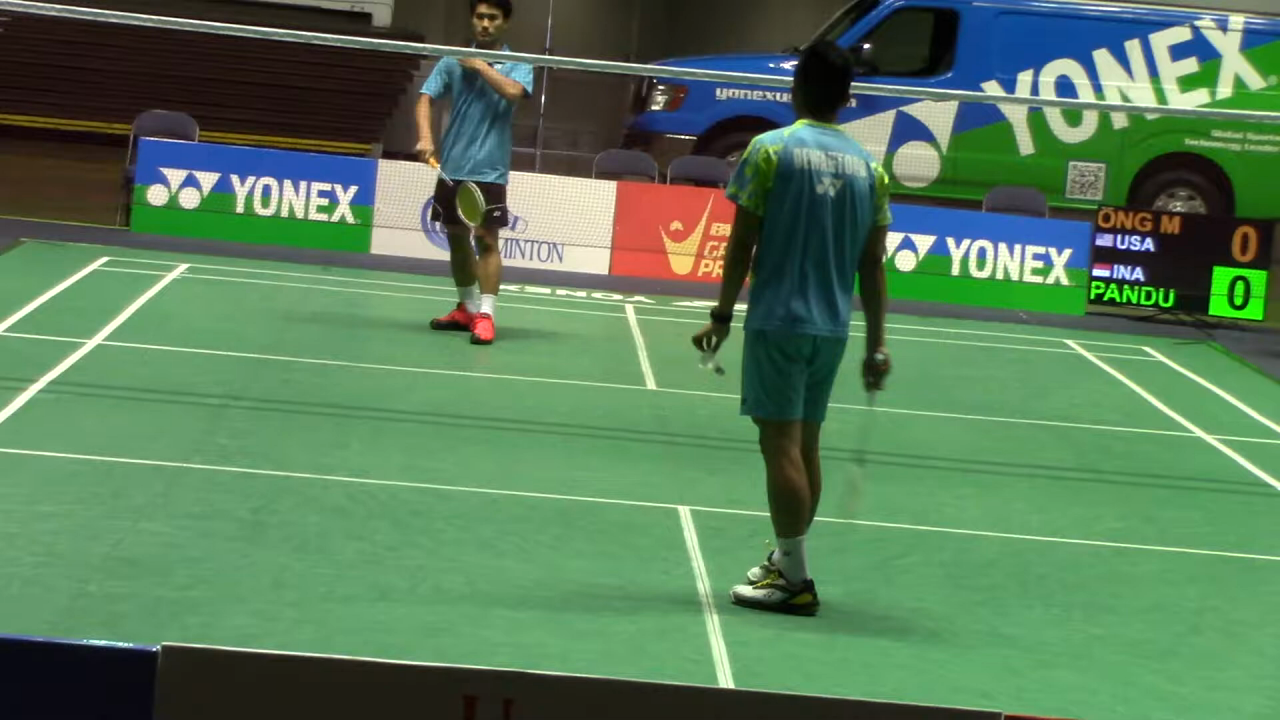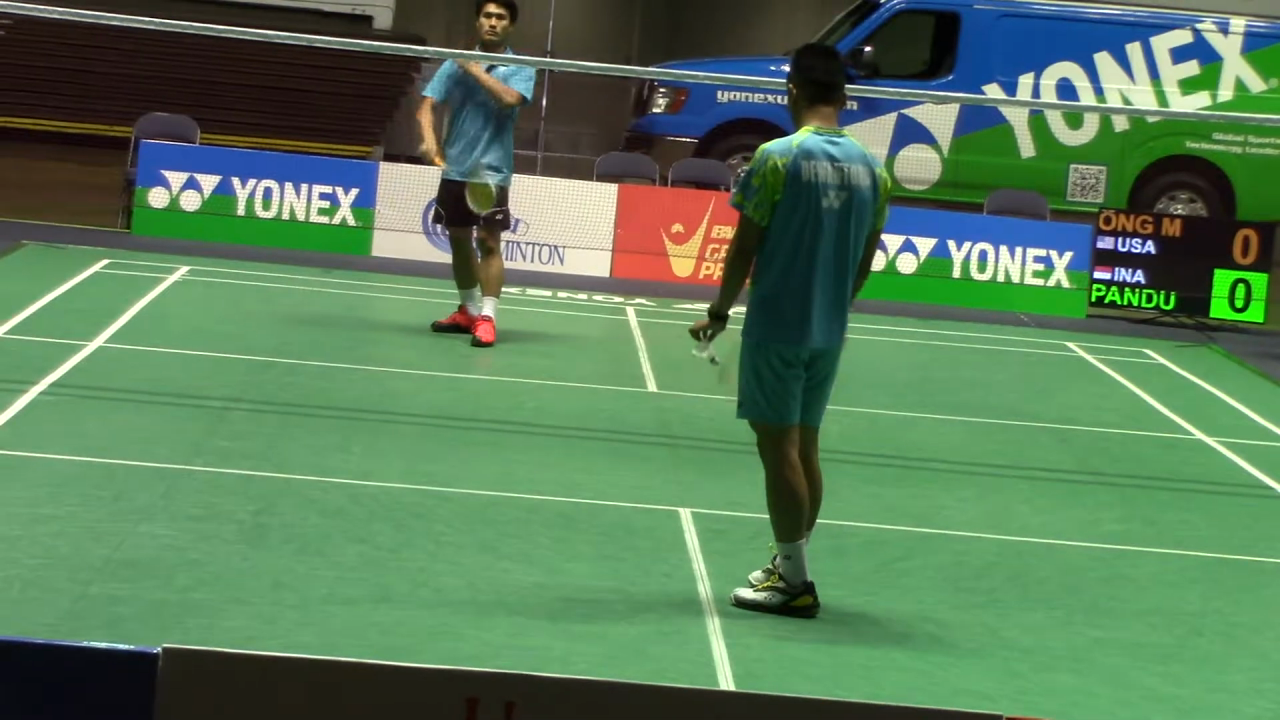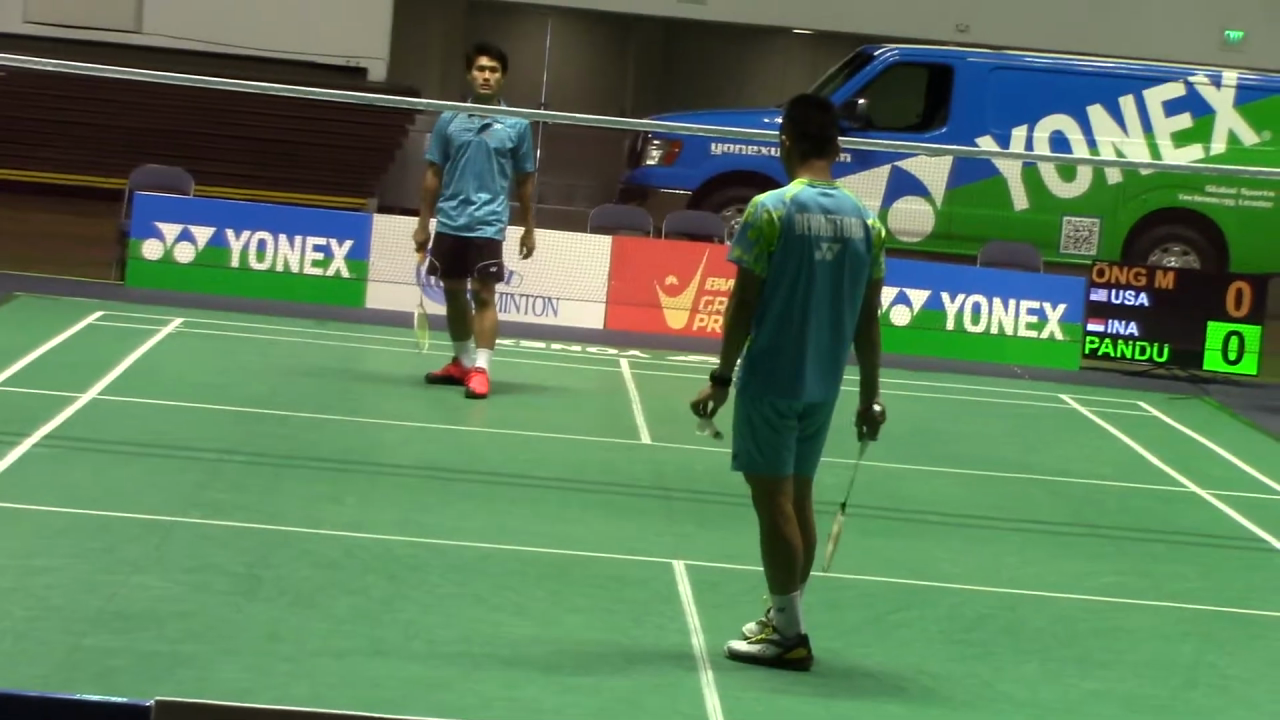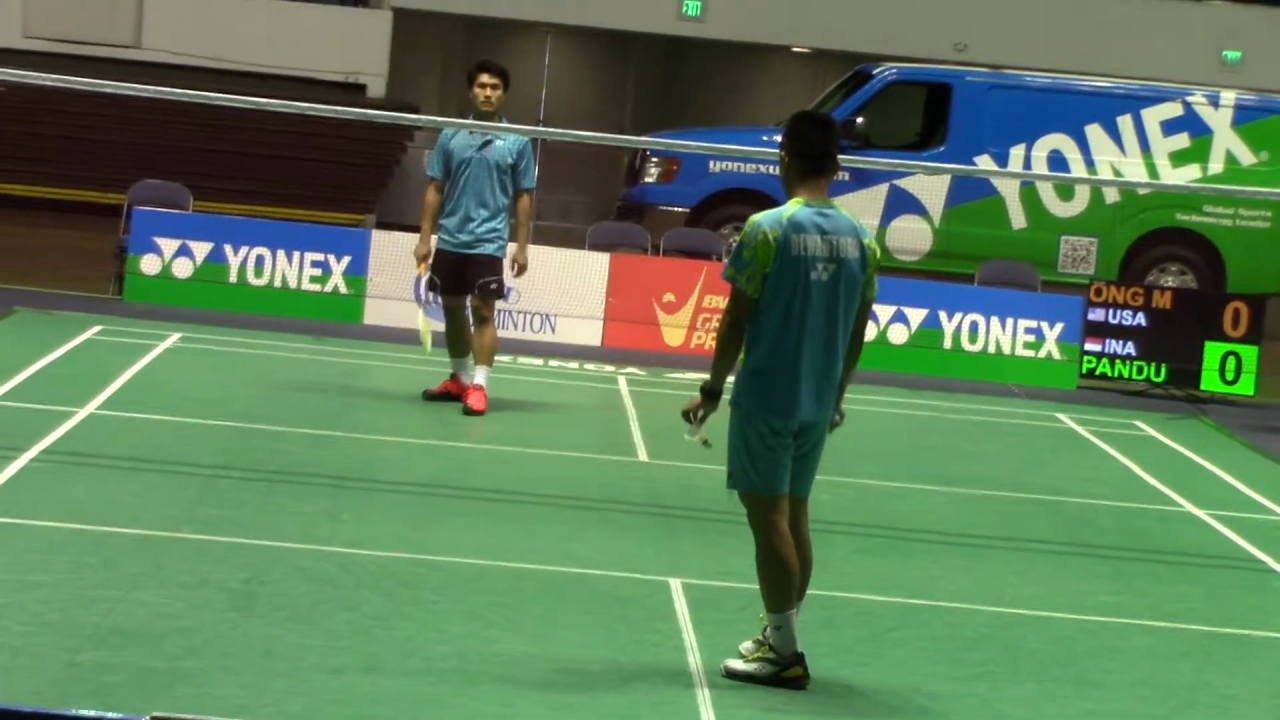
dt=0.7s
person 1, frame 1
left shoulder: (769, 148)
right shoulder: (868, 165)
left elbow: (743, 243)
right elbow: (872, 262)
left wrist: (720, 314)
right wrist: (877, 342)
left hip: (778, 320)
right hip: (832, 327)
left knee: (780, 444)
right knee: (804, 443)
left ankle: (793, 580)
right ankle: (786, 561)
person 1, frame 2
left shoulder: (777, 156)
right shoulder: (872, 169)
left elbow: (745, 248)
right elbow: (863, 262)
left wrist: (718, 312)
left hip: (776, 328)
right hip: (828, 333)
left knee: (779, 447)
right knee: (804, 448)
left ankle: (795, 582)
right ankle: (788, 565)
person 1, frame 3
left shoulder: (770, 208)
right shoulder: (864, 220)
left elbow: (744, 303)
right elbow: (867, 317)
left wrist: (721, 377)
right wrist: (870, 394)
left hip: (770, 380)
right hip: (822, 385)
left knee: (772, 500)
right knee: (798, 498)
left ankle: (788, 635)
right ankle: (782, 619)
person 1, frame 4
left shoulder: (768, 227)
right shoulder: (861, 239)
left elbow: (737, 320)
right elbow: (856, 332)
left wrist: (712, 389)
left hip: (766, 398)
right hip: (816, 403)
left knee: (769, 518)
right knee: (794, 517)
left ankle: (785, 652)
right ankle: (779, 637)
person 2, frame 1
left shoulder: (518, 64)
right shoulder: (452, 61)
left elbow: (513, 92)
right elbow: (426, 97)
left wrist: (478, 64)
right wrist: (425, 135)
left hip: (489, 170)
right hip: (451, 166)
left knee: (486, 240)
right knee: (457, 237)
left ankle: (485, 315)
right ankle: (466, 308)
person 2, frame 2
left shoulder: (522, 67)
right shoulder: (455, 64)
left elbow: (511, 99)
right elbow: (428, 103)
left wrist: (476, 71)
right wrist: (429, 138)
left hip: (493, 172)
right hip: (454, 169)
left knee: (489, 242)
right knee: (459, 240)
left ankle: (487, 317)
right ankle: (468, 310)
person 2, frame 3
left shoulder: (517, 125)
right shoulder: (448, 120)
left elbow: (525, 180)
right elbow: (433, 174)
left wrist: (528, 230)
right wrist: (423, 224)
left hip: (487, 225)
right hip: (448, 223)
left knee: (484, 295)
right knee: (454, 293)
left ankle: (481, 369)
right ankle: (462, 362)
person 2, frame 4
left shoulder: (518, 142)
right shoulder: (450, 136)
left elbow: (523, 197)
right elbow: (435, 189)
left wrist: (521, 246)
right wrist: (425, 238)
left hip: (488, 243)
right hip: (449, 241)
left knee: (483, 312)
right knee: (453, 309)
left ankle: (479, 386)
right ankle: (459, 379)
